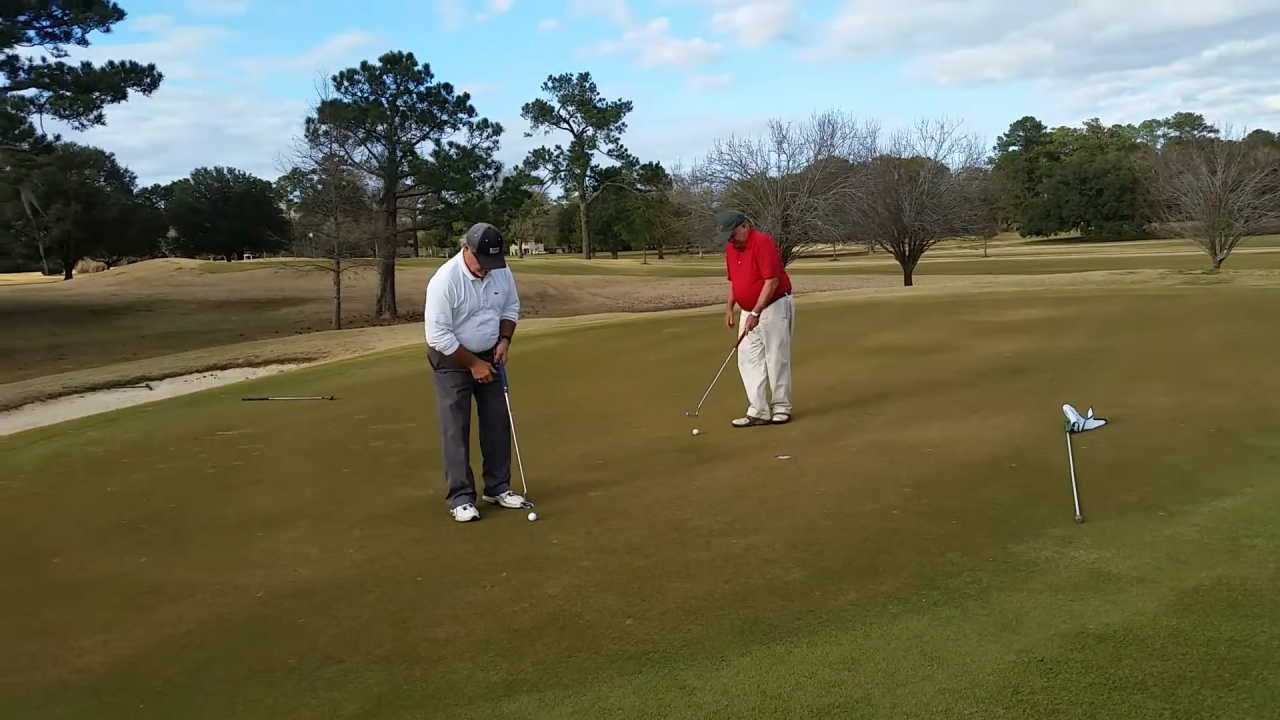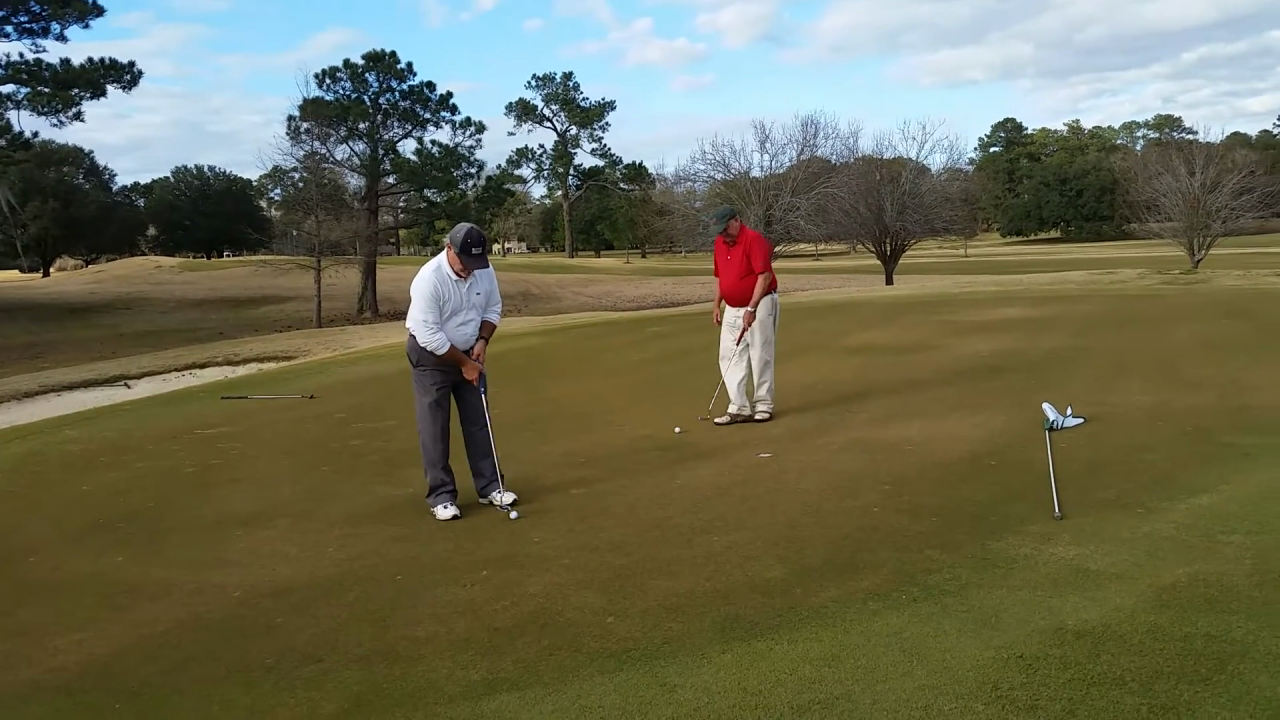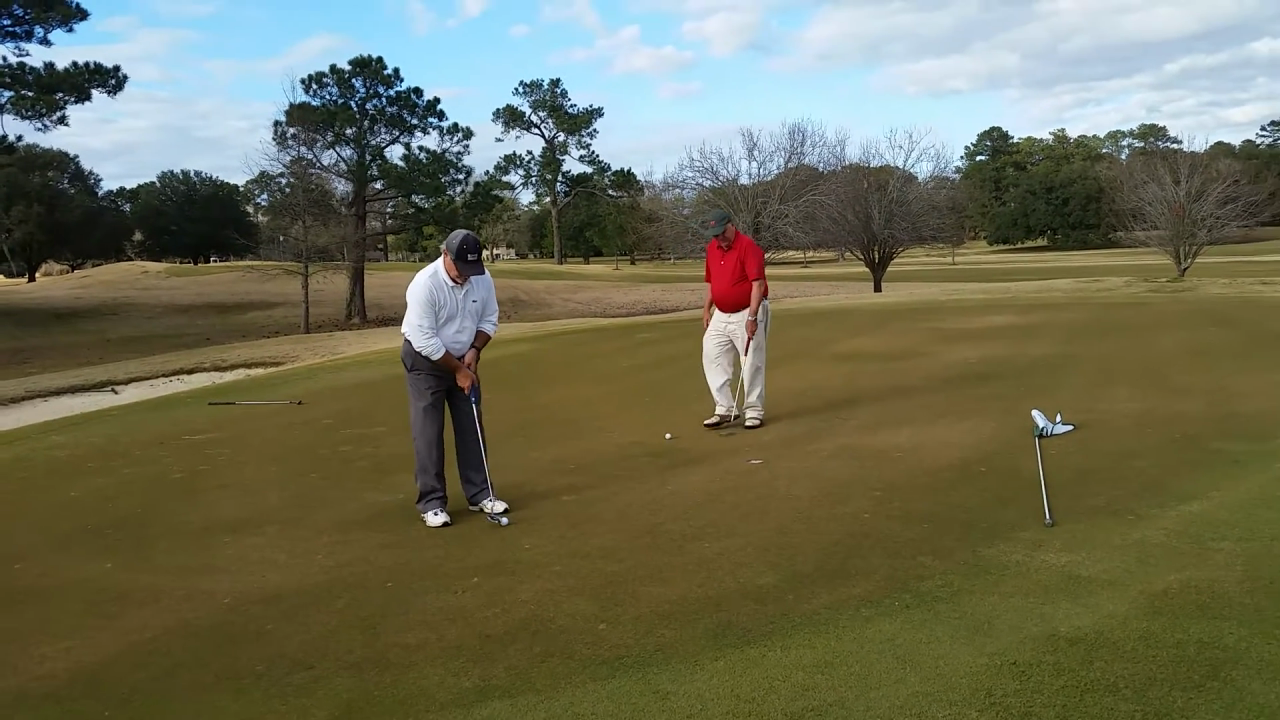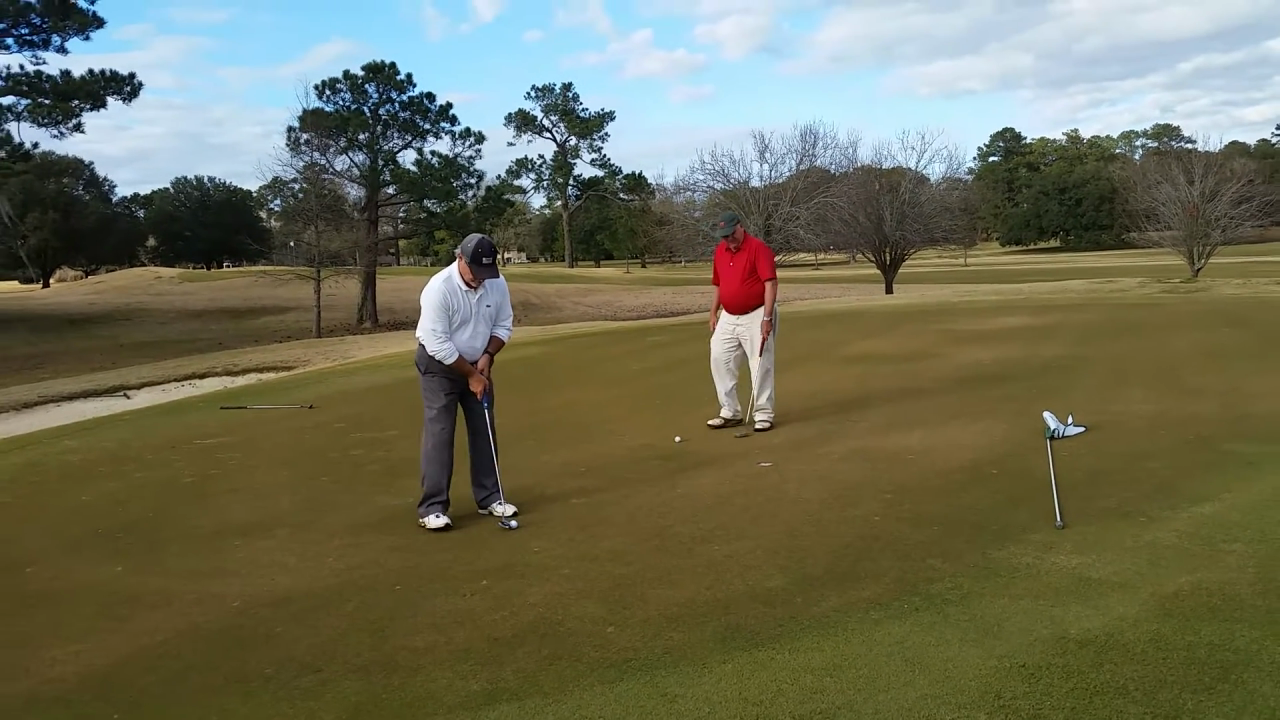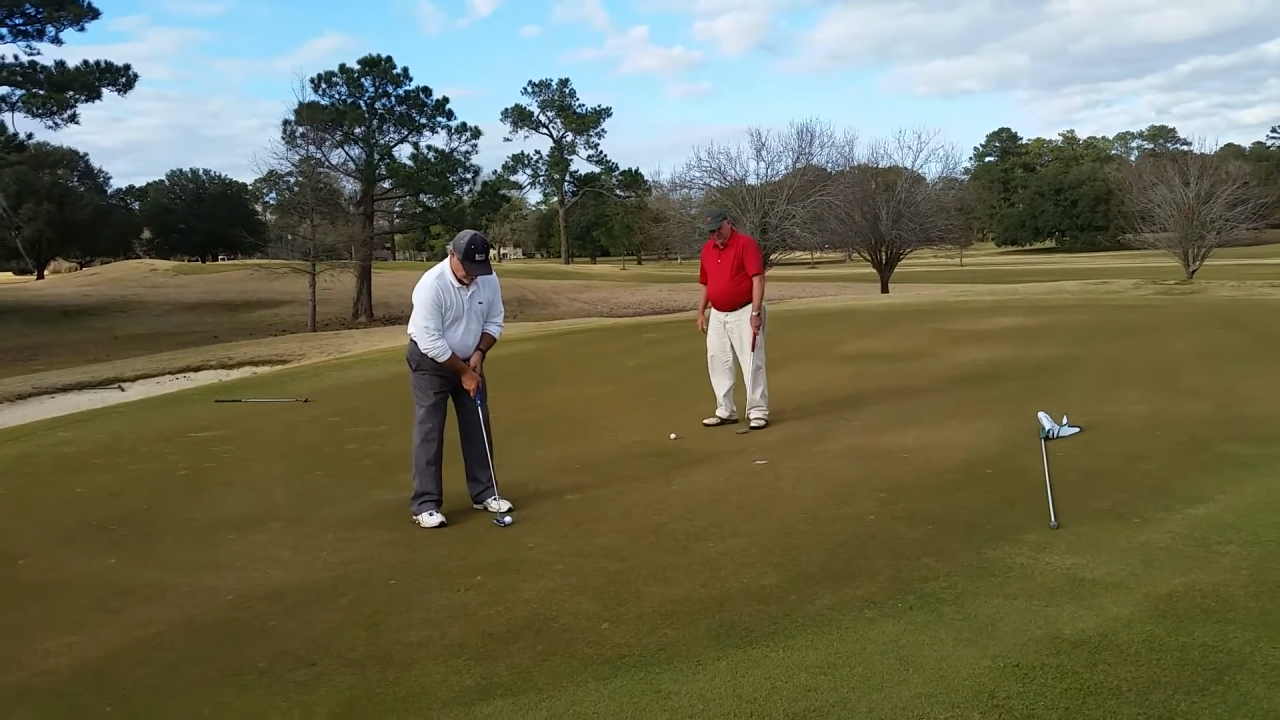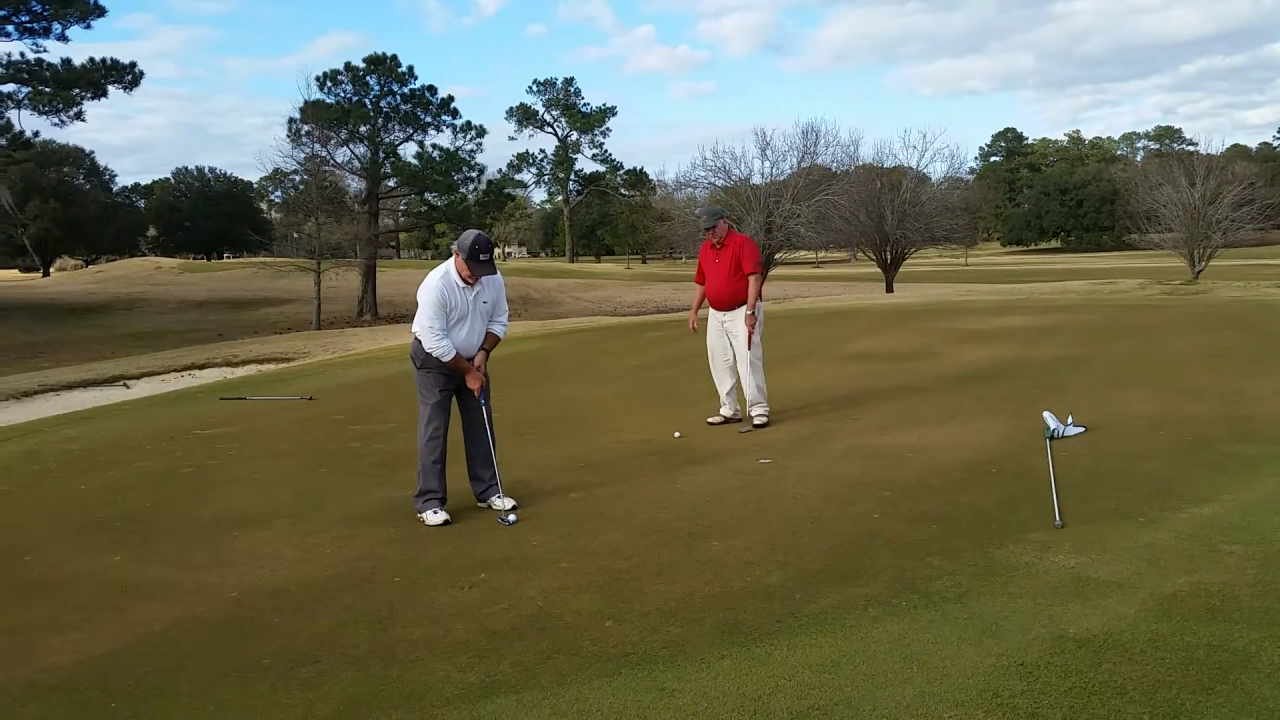
dt=0.2s
person 1, frame 1
left shoulder: (501, 272)
right shoulder: (445, 280)
left elbow: (511, 308)
right elbow: (438, 335)
left wrist: (504, 340)
right wrist: (473, 364)
left hip: (489, 358)
right hip: (453, 360)
left knee: (497, 423)
right knee: (455, 430)
left ankle: (497, 486)
right ankle: (460, 497)
person 1, frame 2
left shoulder: (485, 271)
right shoulder: (429, 279)
left elbow: (492, 309)
right elbow: (428, 336)
left wrist: (482, 341)
right wrist: (463, 363)
left hip: (469, 355)
right hip: (431, 356)
left knee: (478, 421)
right knee: (435, 428)
left ankle: (489, 486)
right ankle: (441, 496)
person 1, frame 3
left shoulder: (482, 279)
right shoulder: (425, 284)
left elbow: (488, 319)
right elbow: (424, 341)
left wrist: (474, 350)
right wrist: (457, 370)
left hip: (463, 361)
right hip: (426, 361)
left knee: (471, 428)
right knee: (428, 432)
left ankle: (479, 494)
right ankle: (431, 502)
person 1, frame 4
left shoulder: (497, 283)
right shoulder: (439, 288)
left elbow: (503, 325)
right elbow: (439, 345)
left wrist: (487, 356)
right wrist: (471, 375)
left hip: (477, 365)
right hip: (439, 365)
left knee: (483, 432)
right knee: (439, 434)
left ankle: (488, 497)
right ankle: (433, 507)
person 1, frame 5
left shoulder: (489, 279)
right shoulder: (431, 285)
left elbow: (494, 321)
right elbow: (431, 342)
left wrist: (479, 353)
right wrist: (463, 372)
left hip: (469, 361)
right hip: (431, 361)
left knee: (477, 427)
right knee: (429, 431)
left ankle: (483, 492)
right ankle: (425, 503)
person 1, frame 6
left shoulder: (494, 279)
right shoulder: (436, 285)
left elbow: (498, 320)
right elbow: (436, 342)
left wrist: (483, 352)
right wrist: (467, 372)
left hip: (473, 359)
right hip: (435, 360)
left knee: (481, 425)
right knee: (434, 428)
left ankle: (487, 490)
right ankle: (429, 502)
person 2, frame 1
left shoulder: (763, 243)
right shoulder: (731, 247)
left elbow: (772, 281)
left wrist: (755, 313)
right wrist: (729, 308)
left hip: (774, 308)
right hip: (749, 311)
left knee: (776, 359)
right knee: (748, 360)
left ankle: (781, 407)
right ankle: (759, 411)
person 2, frame 2
left shoulder: (754, 239)
right shoulder: (719, 243)
left elbow: (764, 276)
left wrist: (751, 309)
right wrist: (717, 305)
left hip: (759, 306)
right hip: (733, 309)
left knee: (760, 357)
right knee: (729, 357)
left ankle: (763, 405)
right ankle: (739, 408)
person 2, frame 3
left shoulder: (748, 246)
right shoulder: (712, 248)
left elbow: (758, 283)
left wrist: (752, 317)
right wrist: (707, 309)
left hip: (748, 314)
right hip: (721, 315)
left knee: (752, 363)
right knee: (712, 358)
left ankle: (754, 411)
right ankle: (725, 408)
person 2, frame 4
left shoulder: (758, 248)
right shoulder: (719, 251)
left elbow: (771, 284)
left wrist: (767, 318)
right wrist: (714, 313)
left hip: (756, 316)
right hip: (728, 318)
left knee: (761, 366)
right knee: (719, 360)
left ankle: (764, 414)
right ankle: (730, 412)
person 2, frame 5
left shoulder: (746, 244)
right shoulder: (707, 249)
left elbow: (758, 278)
left wrist: (755, 312)
right wrist: (701, 312)
left hip: (744, 313)
right hip: (718, 315)
left knee: (752, 363)
right knee: (718, 364)
left ankle: (758, 412)
right ankle: (726, 411)
person 2, frame 6
left shoulder: (743, 243)
right shoulder: (704, 249)
left elbow: (754, 278)
right elbow: (701, 283)
left wrist: (750, 311)
right wrist: (694, 312)
left hip: (742, 313)
right hip: (716, 315)
left knee: (748, 360)
right knee: (719, 363)
left ankle: (759, 410)
right ankle: (730, 410)
